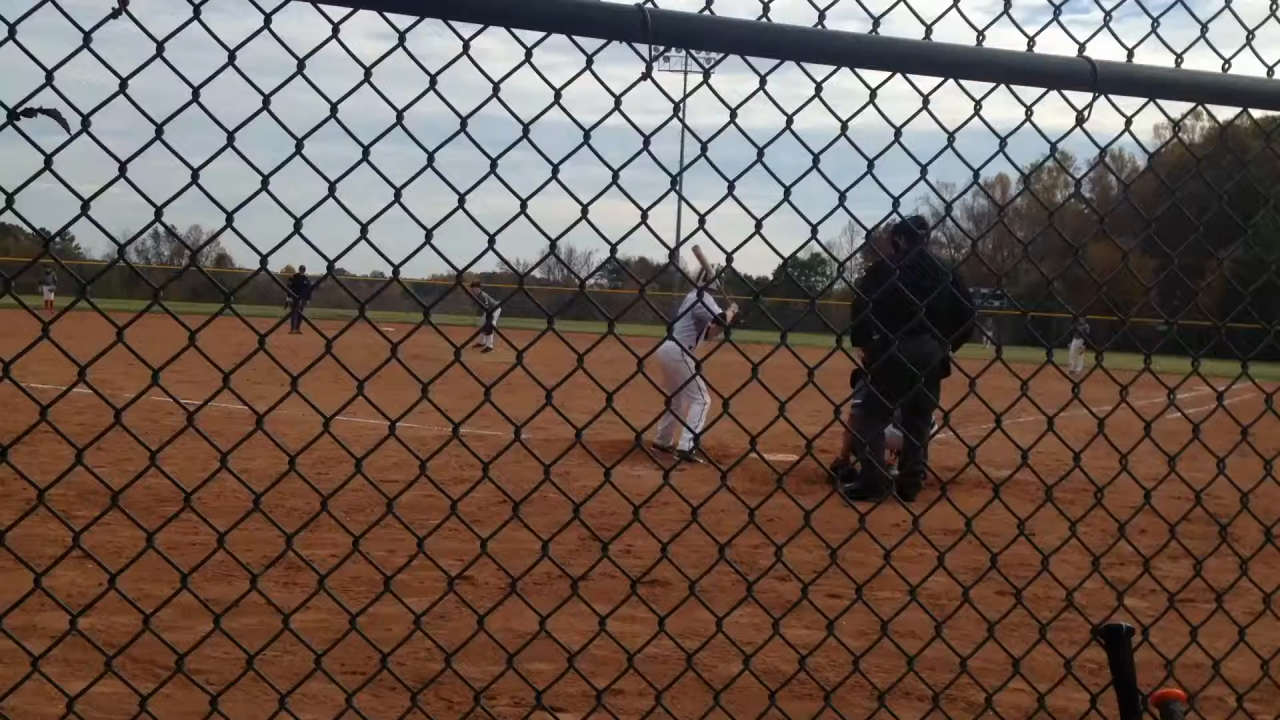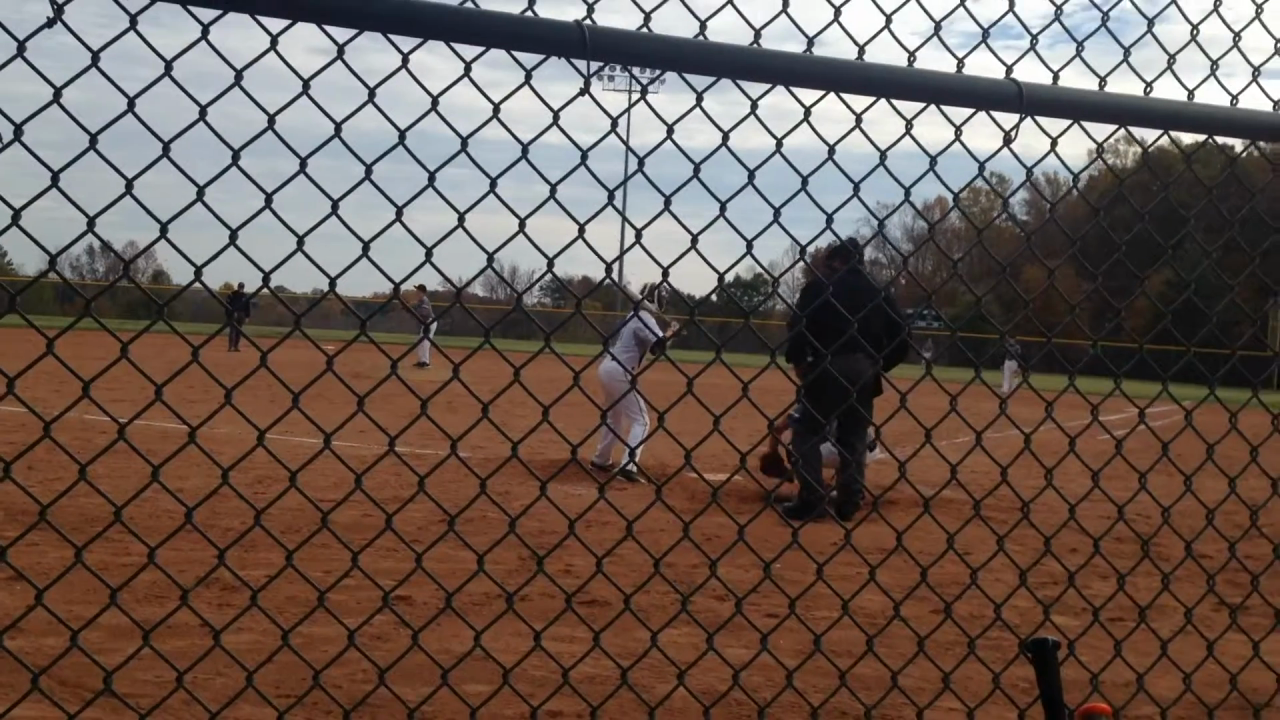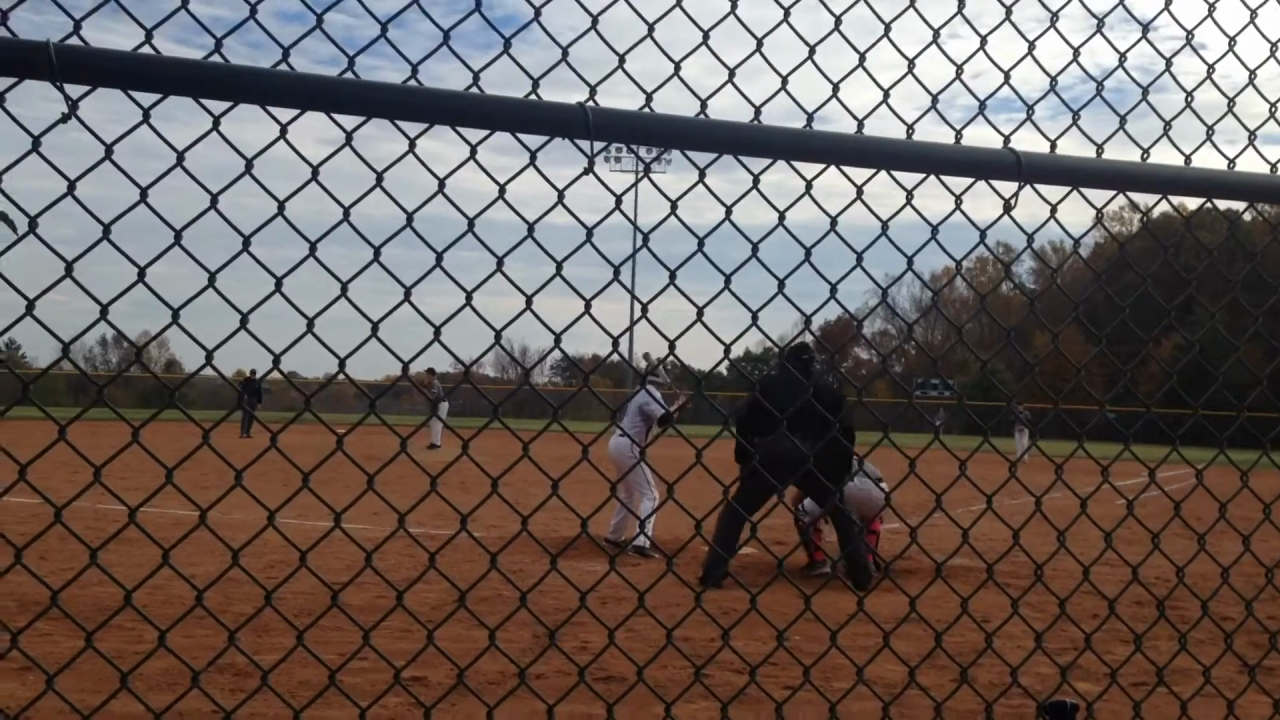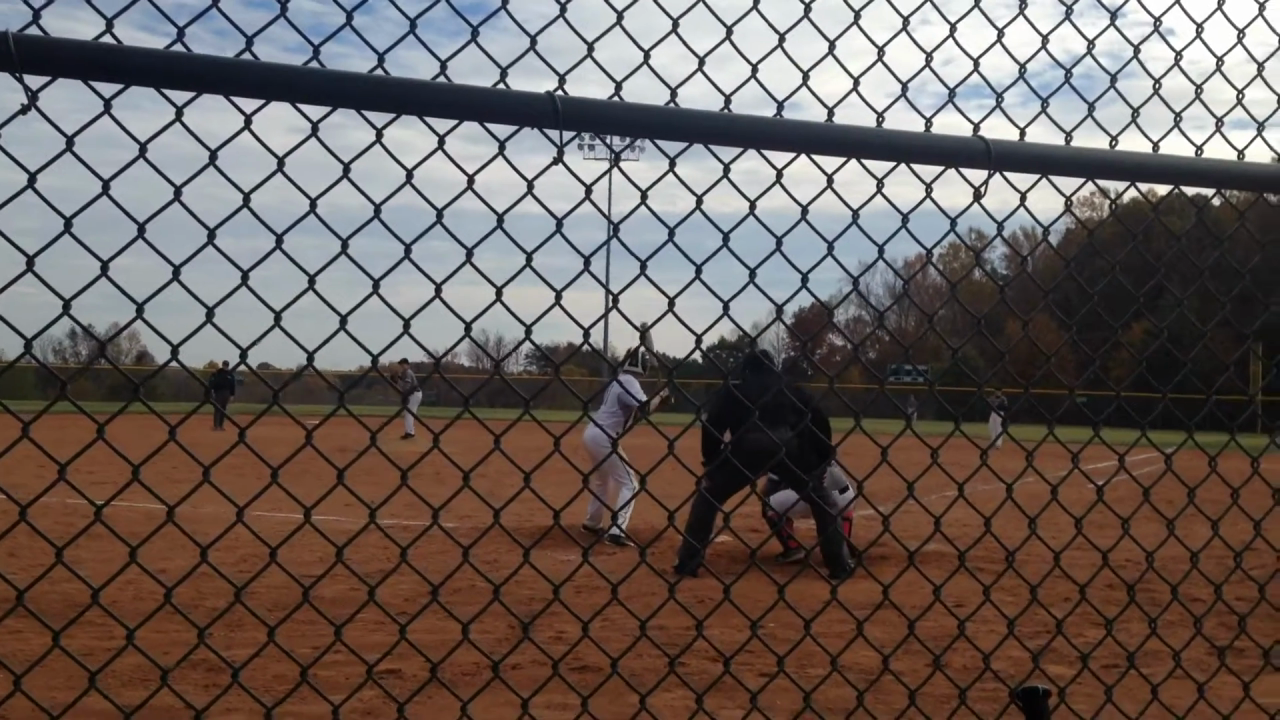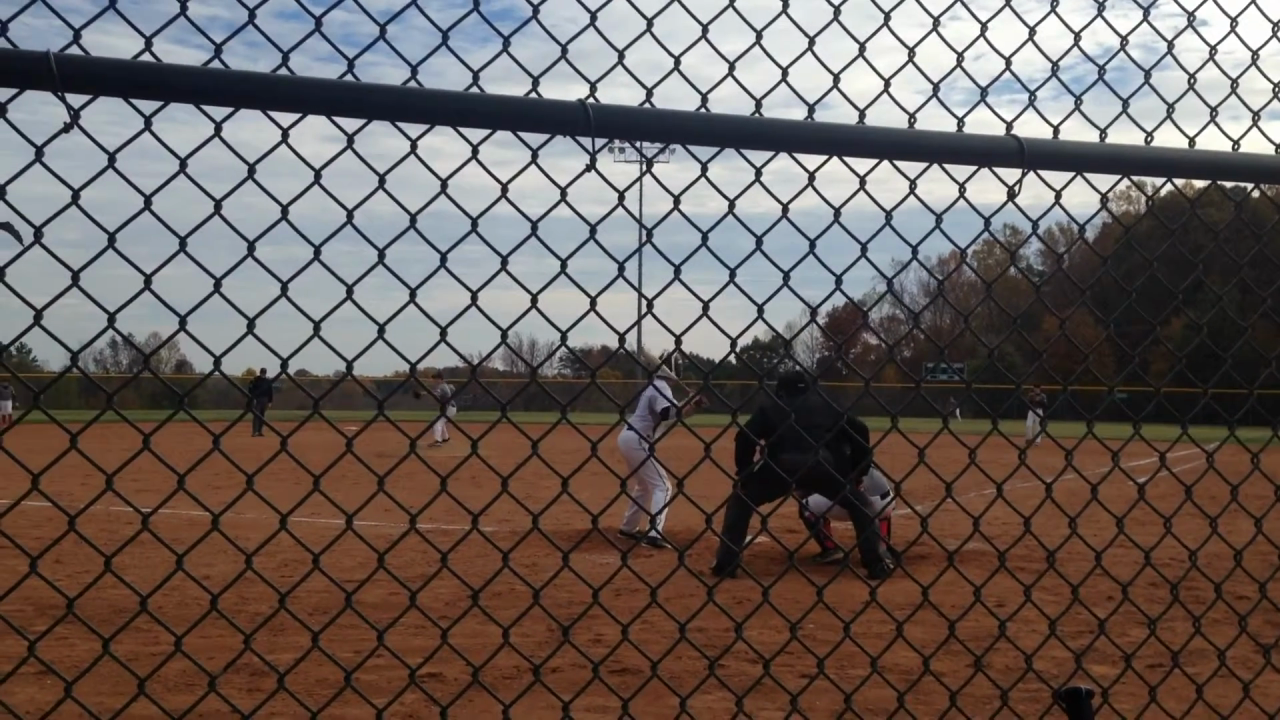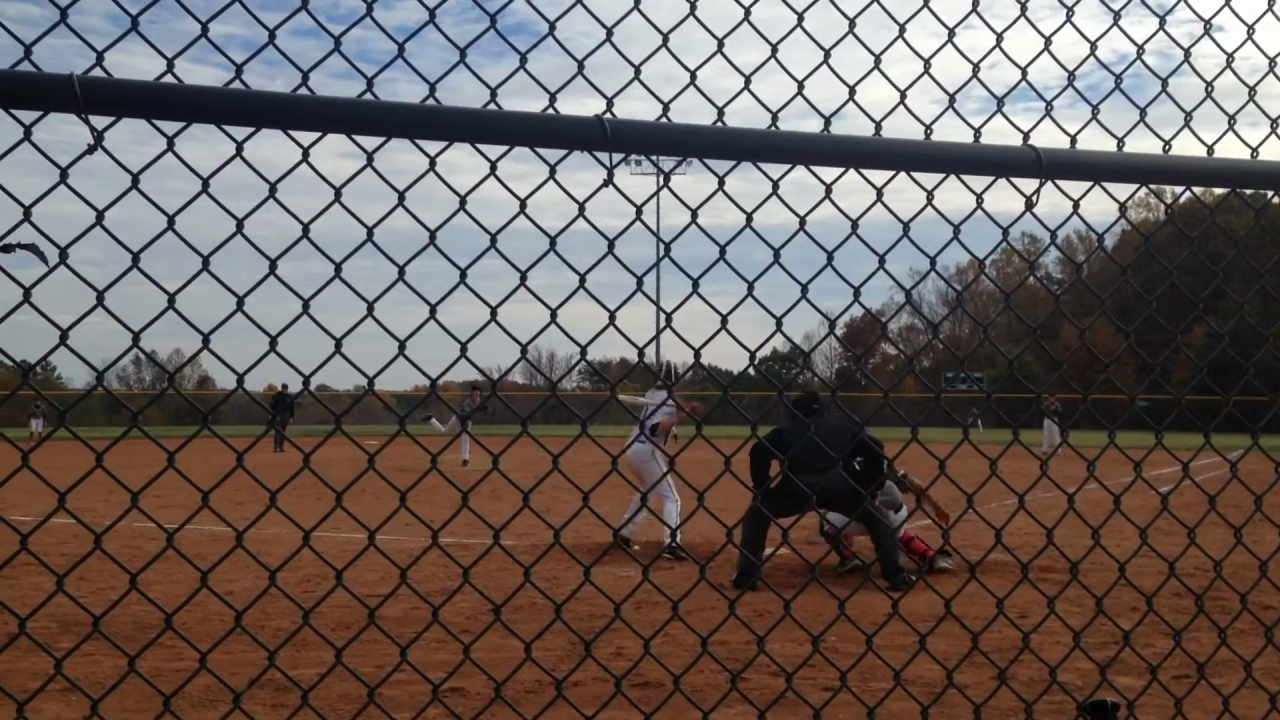
dt=0.7s
person 1, frame 1
left shoulder: (886, 267)
right shoulder: (945, 273)
left elbow: (863, 306)
right elbow: (967, 314)
left wrist: (864, 343)
right wrist: (947, 345)
left hip: (892, 351)
right hip: (931, 352)
left knee: (872, 416)
right knee: (919, 421)
left ankle: (872, 482)
right ankle: (910, 484)
person 1, frame 2
left shoulder: (820, 286)
right shoulder: (878, 292)
left elbow: (797, 325)
right elbow: (901, 335)
left wrist: (797, 360)
right wrist: (880, 365)
left hip: (826, 369)
right hip: (863, 372)
left knee: (807, 434)
right knee: (854, 439)
left ankle: (811, 501)
right ankle: (848, 503)
person 1, frame 3
left shoulder: (768, 384)
right shoulder: (827, 390)
left elbow: (745, 424)
right elbow: (843, 432)
left wrist: (745, 461)
right wrist: (842, 470)
left hip: (771, 455)
right hip: (810, 456)
left knee: (736, 510)
right knee: (841, 512)
left ankle: (713, 572)
right ankle: (861, 575)
person 1, frame 4
left shoulder: (732, 390)
right shoulder: (792, 389)
left elbow: (712, 425)
right elbow: (820, 423)
left wrist: (711, 465)
right wrist: (822, 463)
left hip: (747, 448)
right hip: (789, 448)
left knee: (708, 496)
right knee: (822, 500)
left ankle: (687, 561)
right ankle: (840, 564)
person 1, frame 5
left shoulder: (771, 409)
right shoulder: (827, 406)
left elbow: (745, 437)
right elbow: (860, 432)
left wrist: (744, 475)
right wrist: (857, 474)
left hip: (783, 466)
right hip: (825, 466)
left knee: (741, 500)
right knee: (859, 506)
left ankle: (726, 563)
right ankle: (878, 564)
person 1, frame 6
left shoulder: (785, 431)
right shoulder: (842, 426)
left elbow: (759, 452)
right elbow: (874, 451)
left wrist: (761, 489)
right wrist: (871, 490)
left hip: (797, 487)
right hip: (838, 485)
left knee: (756, 514)
right knee: (875, 518)
left ankle: (746, 575)
right ankle: (897, 576)
person 2, frame 1
left shoulder: (693, 298)
right shoulder: (703, 298)
left elbow: (708, 335)
right elbow: (721, 320)
left wrist: (728, 318)
right wrist: (732, 311)
left hip: (666, 349)
right hip: (677, 352)
left knee: (676, 398)
right knee: (700, 399)
left ankle: (663, 441)
right ankle: (686, 447)
person 2, frame 2
left shoulder: (635, 317)
right shoulder: (644, 318)
left elbow: (654, 349)
right elbow: (660, 345)
left wrist: (670, 333)
right wrist: (671, 331)
left hip: (608, 368)
right hip: (619, 372)
left knee: (614, 417)
right knee: (640, 420)
left ankle: (601, 460)
right ankle: (628, 466)
person 2, frame 3
left shoulder: (641, 391)
right shoulder: (650, 393)
left elbow: (658, 420)
right elbow: (665, 420)
left wrist: (675, 408)
right wrist: (678, 405)
left hip: (618, 444)
right hip: (629, 447)
left knee: (628, 493)
right knee: (649, 495)
left ankle: (614, 536)
right ankle: (640, 543)
person 2, frame 4
left shoulder: (618, 380)
right shoulder: (629, 382)
left elbow: (635, 412)
right elbow: (645, 409)
left wrist: (656, 399)
right wrist: (660, 395)
left hip: (593, 433)
right hip: (604, 438)
left knee: (601, 481)
right knee: (629, 484)
left ankle: (592, 523)
right ankle: (616, 532)
person 2, frame 5
left shoulder: (655, 386)
right shoulder: (661, 387)
left elbow: (676, 415)
right elbow: (668, 414)
left wrist: (695, 406)
right wrist: (687, 402)
left hip: (629, 438)
right hip: (637, 441)
left knee: (644, 486)
right knee: (661, 486)
left ankle: (628, 528)
right ankle: (654, 534)
person 2, frame 6
left shoulder: (652, 395)
right shoulder: (667, 400)
left elbow: (666, 421)
right elbow: (655, 428)
left wrist: (679, 413)
right wrist: (678, 415)
left hip: (635, 448)
right hip: (647, 451)
left knee: (647, 491)
right knee: (670, 497)
left ankle: (623, 535)
right ankle: (672, 544)
